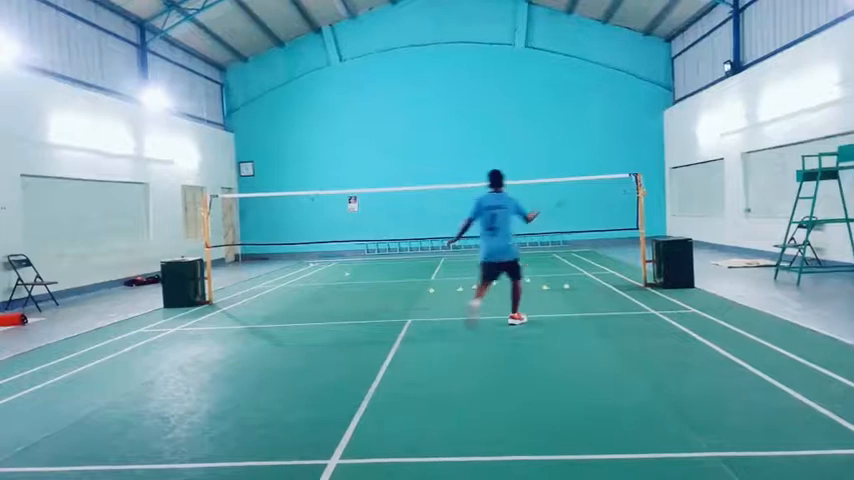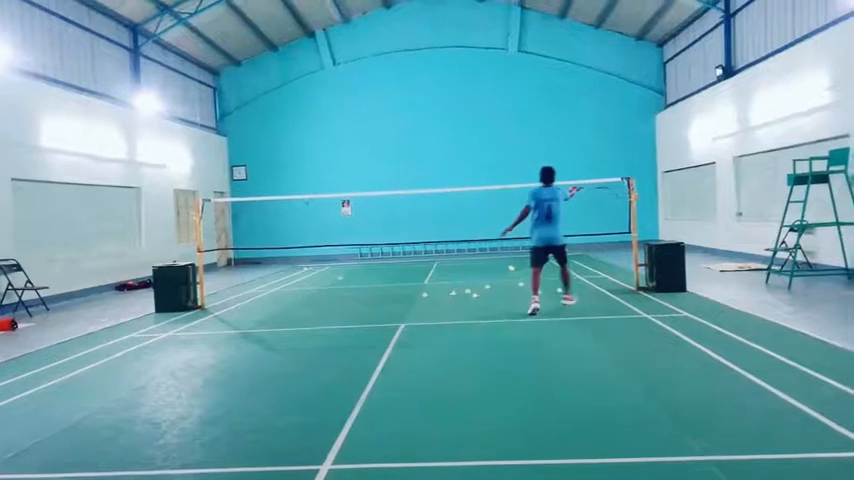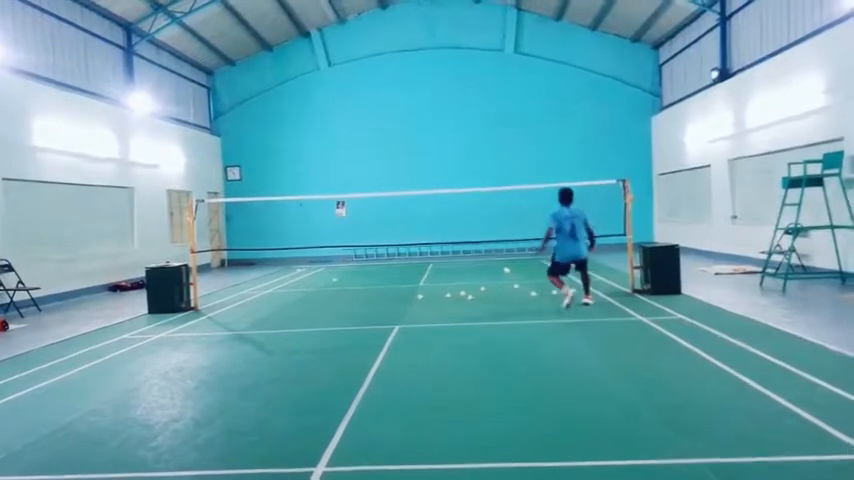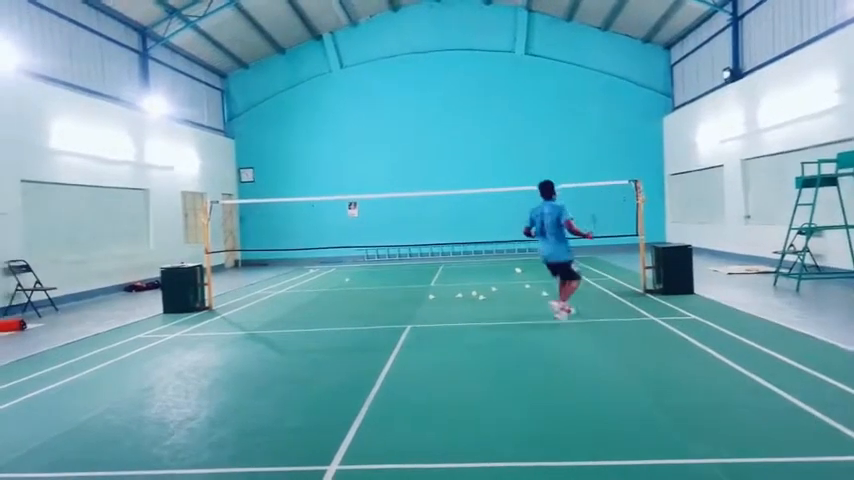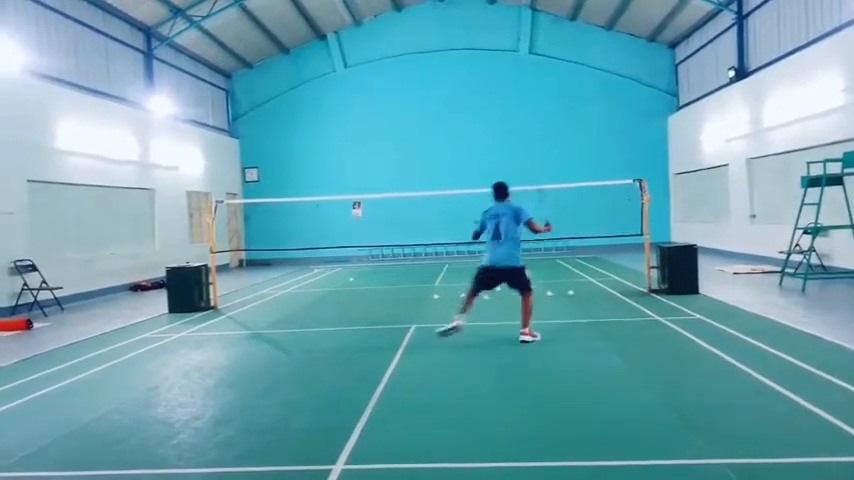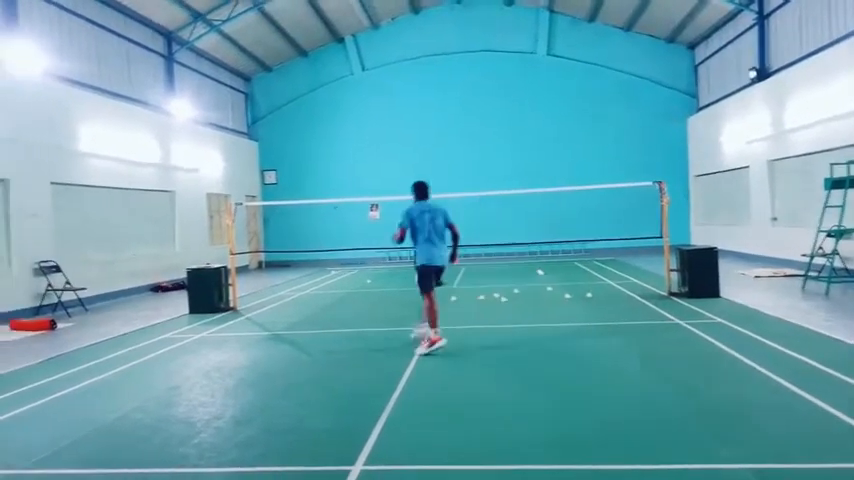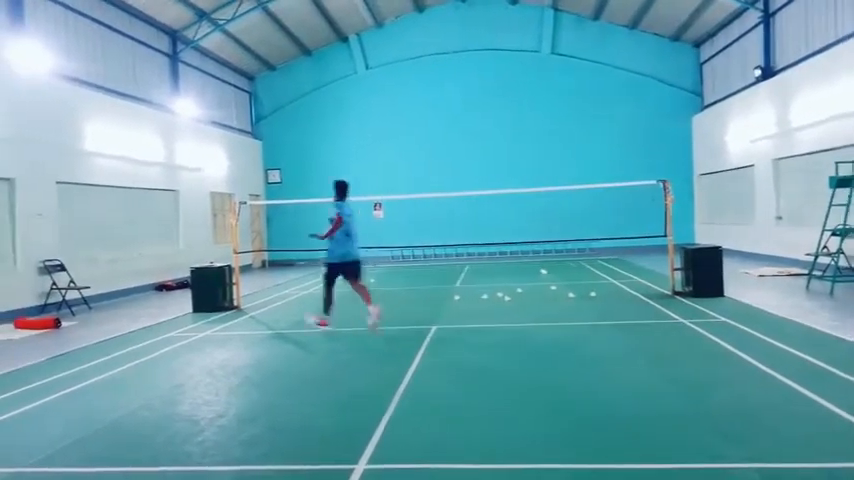
dt=0.5s
person 1, frame 1
left shoulder: (481, 201)
right shoulder: (510, 201)
left elbow: (468, 222)
right elbow: (527, 219)
left wrist: (457, 237)
right wrist: (534, 214)
left hip: (488, 251)
right hip: (507, 251)
left knee: (485, 282)
right knee: (516, 280)
left ankle: (476, 301)
right ankle: (515, 315)
person 1, frame 2
left shoulder: (535, 193)
right shoulder: (559, 192)
left elbow: (526, 212)
right elbow: (568, 196)
left wrist: (511, 227)
right wrist: (573, 191)
left hip: (539, 239)
right hip: (556, 238)
left knee: (536, 270)
right knee: (563, 266)
left ankle: (535, 300)
right ankle: (567, 296)
person 1, frame 3
left shoulder: (556, 215)
right shoulder: (580, 213)
left elbow: (549, 233)
right elbow: (590, 232)
left wrist: (543, 245)
right wrist: (592, 244)
left hip: (563, 254)
right hip: (580, 252)
left knee: (552, 275)
right knee: (583, 271)
left ankle: (567, 290)
right ankle: (587, 296)
person 1, frame 4
left shoulder: (534, 211)
right shoulder: (559, 208)
left elbow: (526, 232)
right elbow: (571, 228)
right wrist: (586, 234)
left hip: (546, 254)
right hip: (560, 253)
left knee: (564, 278)
right knee: (574, 280)
left ankle: (564, 306)
right ankle: (559, 303)
person 1, frame 5
left shoulder: (487, 213)
right shoulder: (516, 209)
left elbow: (475, 236)
right elbow: (535, 229)
left wrist: (482, 228)
right wrist: (545, 228)
left hip: (491, 262)
right hip: (513, 262)
left knee: (473, 291)
right knee: (526, 293)
left ankle: (458, 320)
right ankle: (525, 331)
person 1, frame 6
left shoulder: (410, 211)
right shoulder: (440, 211)
left elbow: (400, 237)
right elbow: (455, 233)
left wrist: (398, 236)
right wrist: (454, 253)
left hip: (425, 259)
right hip: (441, 258)
left knee: (427, 296)
right knee: (427, 294)
left ankle: (434, 336)
right ankle: (429, 328)
person 1, frame 7
left shoulder: (337, 206)
right shoulder: (347, 208)
left elbow: (339, 221)
left wrist: (324, 236)
left hip: (336, 255)
right hip: (352, 254)
left knee: (328, 285)
right knee: (356, 283)
left ankle: (324, 319)
right ankle: (371, 308)
